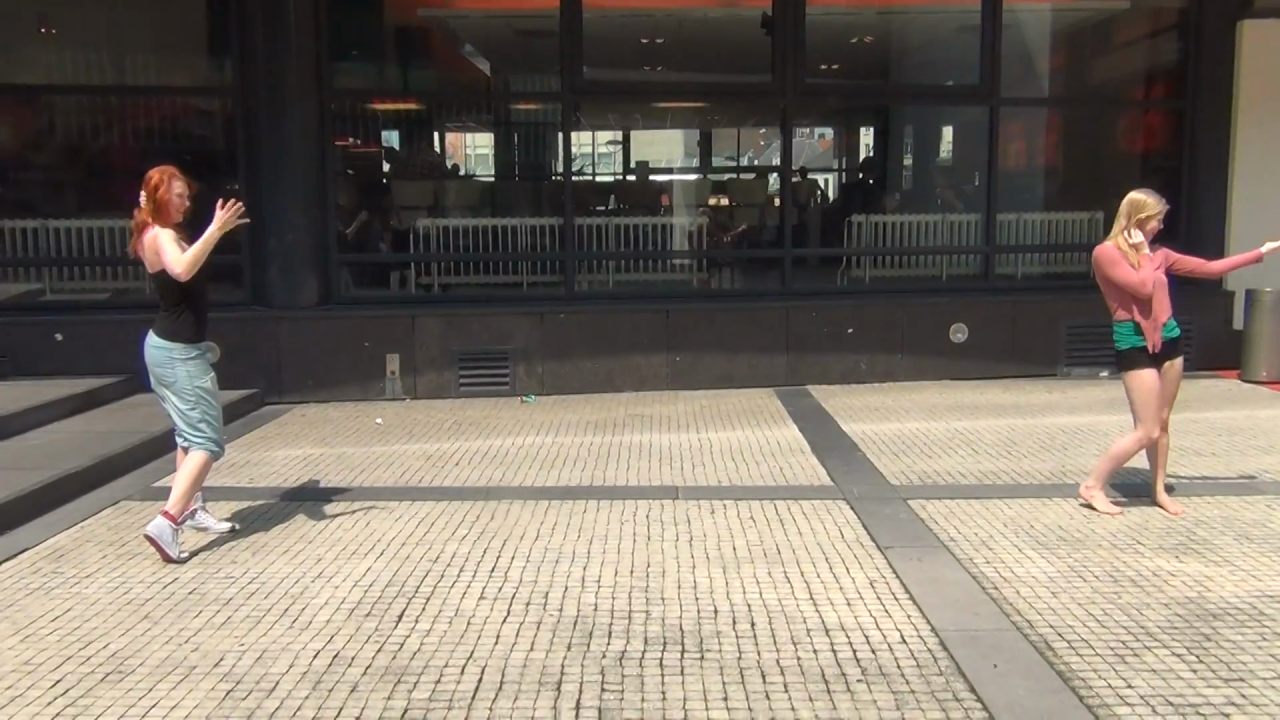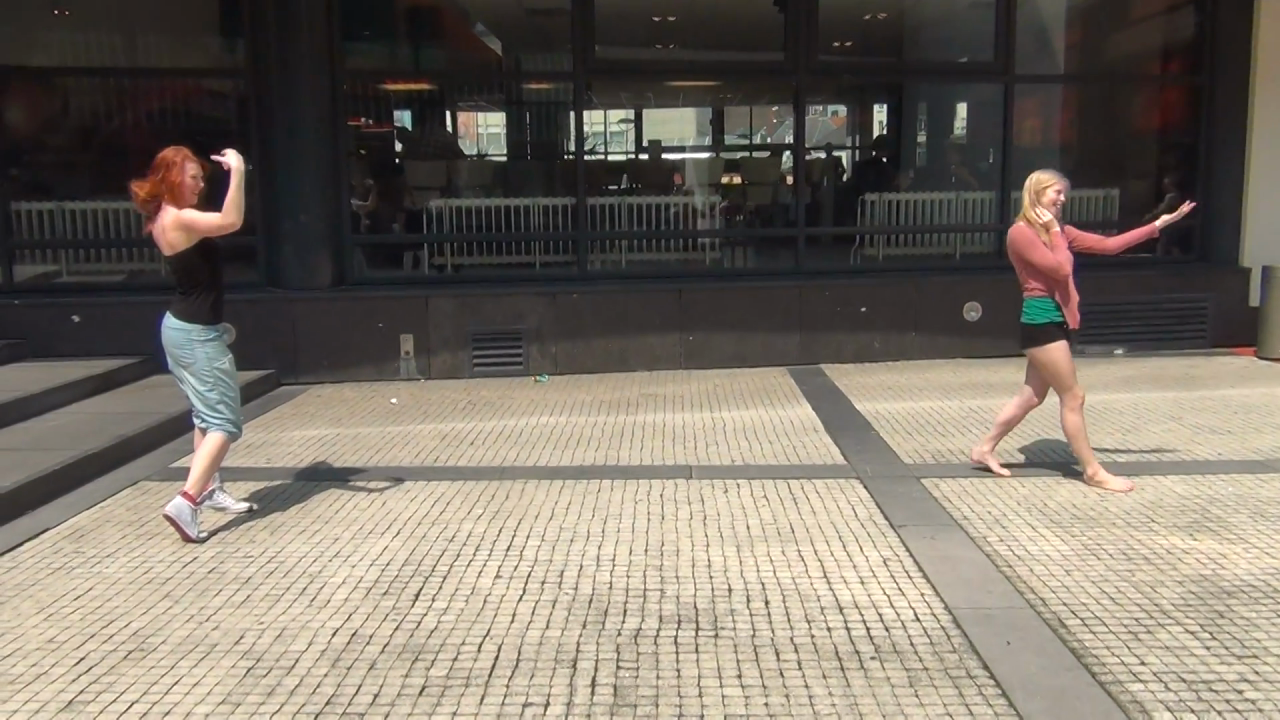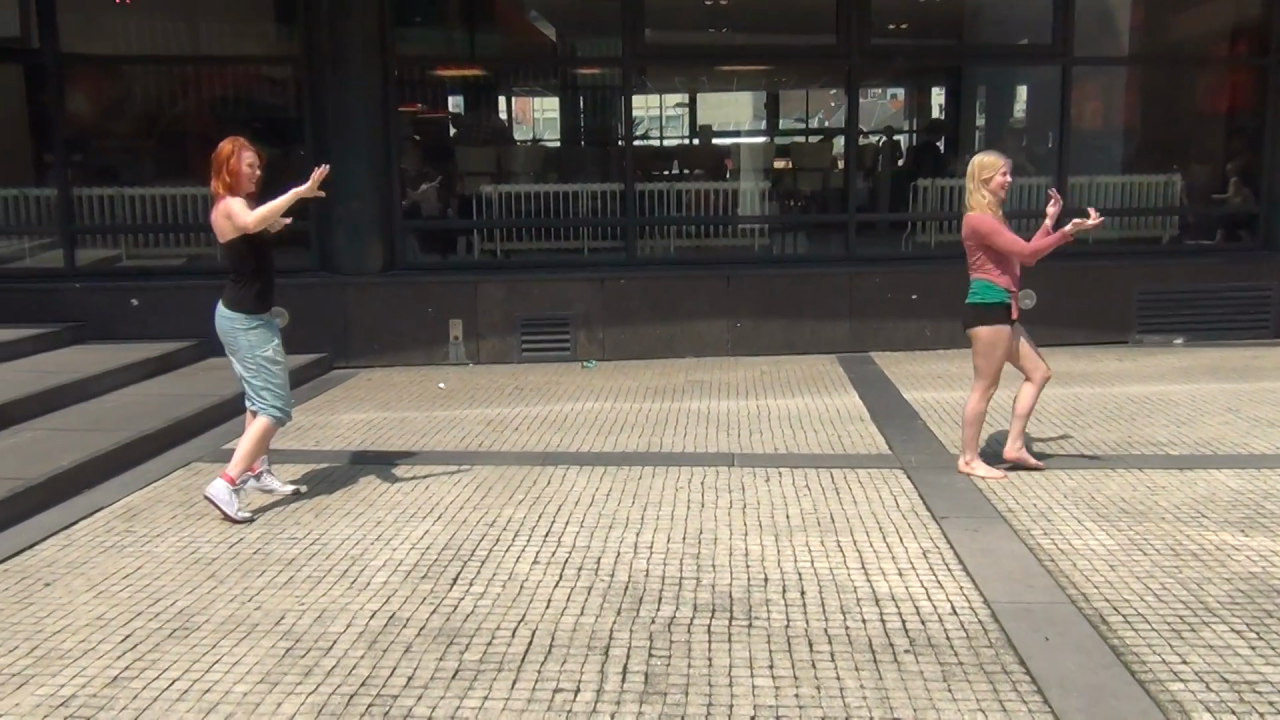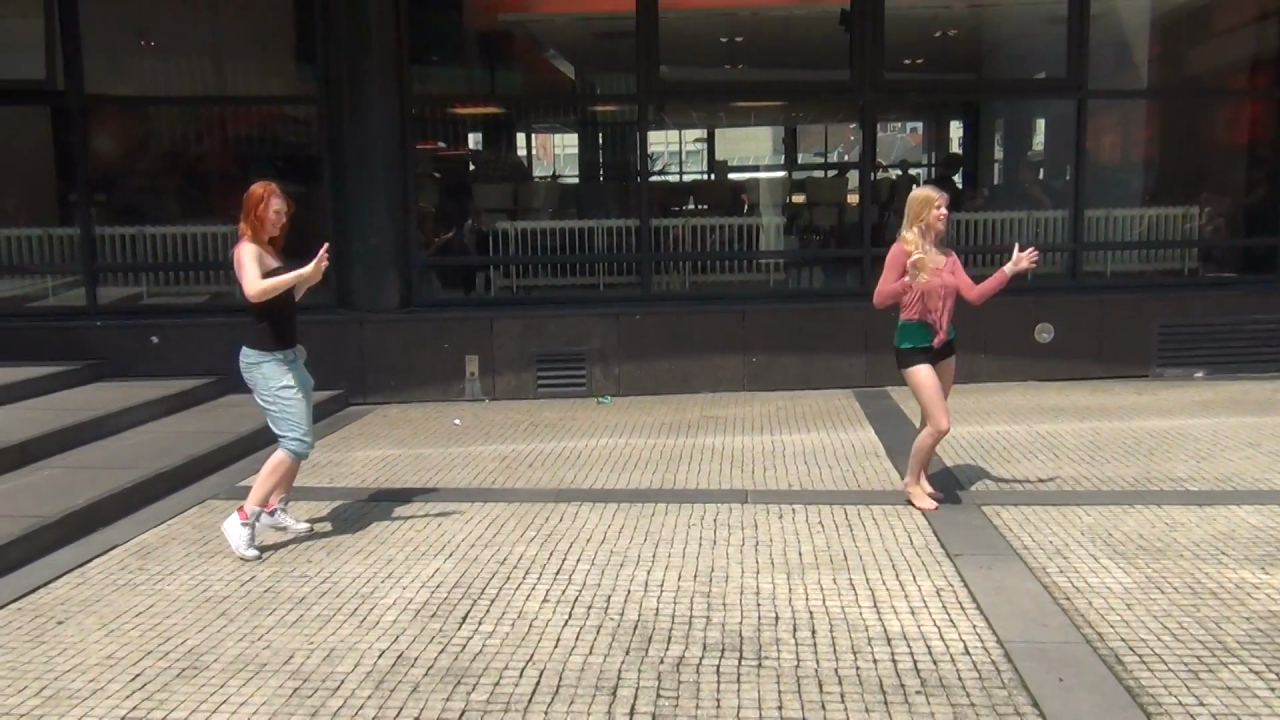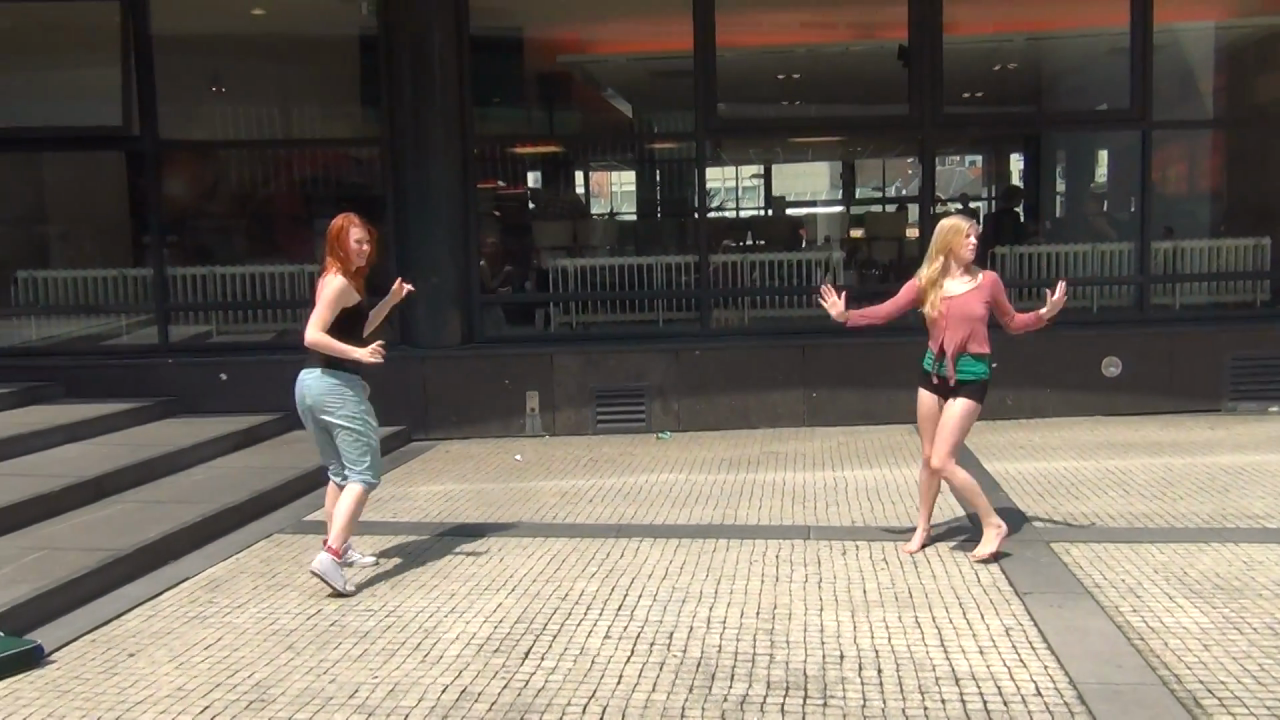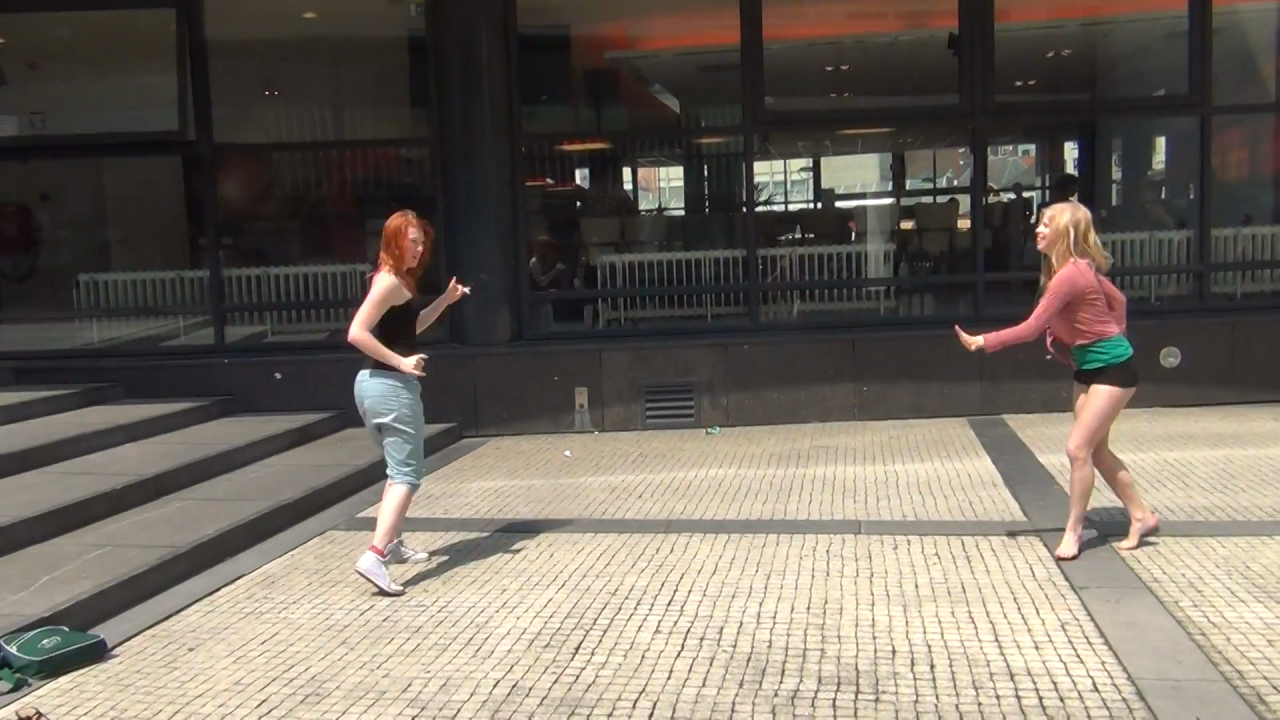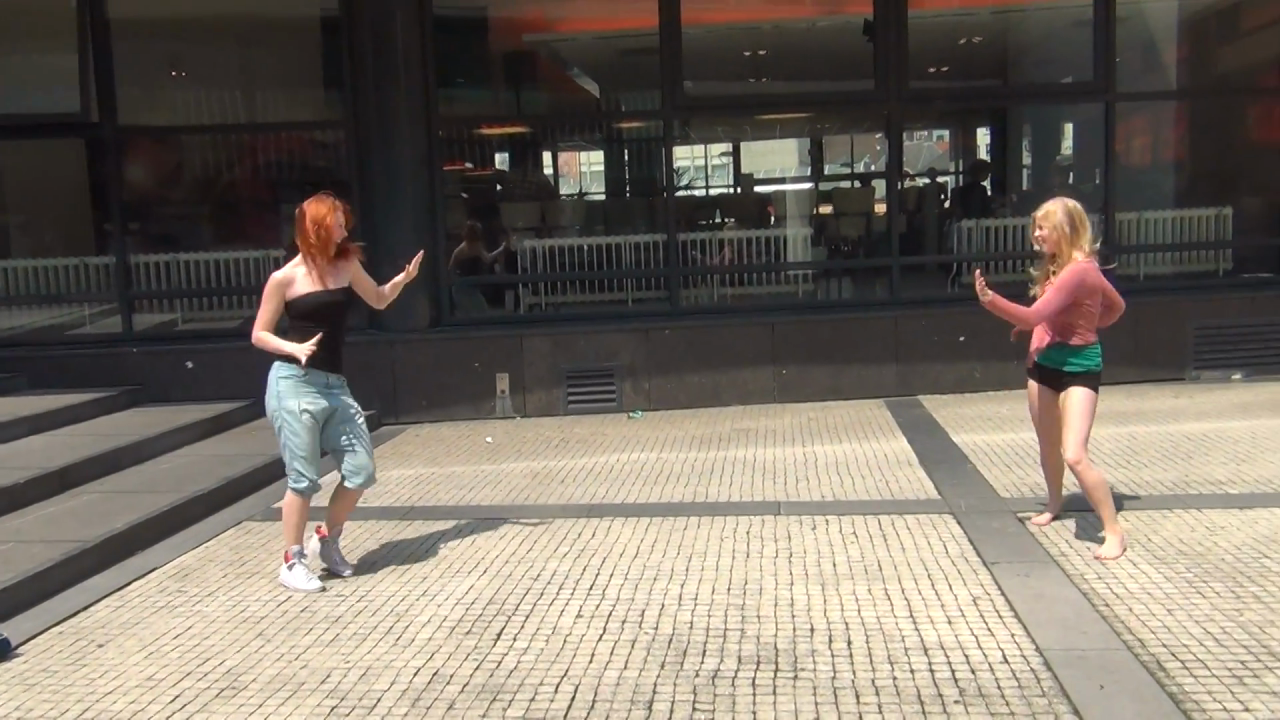
dt=0.7s
person 1, frame 1
left shoulder: (157, 234)
right shoulder: (160, 236)
right elbow: (183, 269)
right wrist: (216, 230)
left hip: (167, 347)
right hip: (179, 352)
left knee: (190, 434)
right knee: (206, 440)
left ankle: (190, 508)
right ankle: (166, 522)
person 1, frame 2
left shoulder: (164, 219)
right shoulder: (180, 218)
right elbow: (230, 222)
right wrist: (236, 171)
left hip: (181, 327)
right hip: (197, 334)
left knee: (207, 415)
right knee: (224, 422)
left ankle: (208, 489)
right ankle: (185, 502)
person 1, frame 3
left shoulder: (231, 208)
right shoulder: (231, 207)
left elbow: (254, 227)
right elbow: (252, 221)
left wrist: (272, 225)
right wrist: (299, 192)
left hip: (241, 315)
right hip: (247, 320)
left knee: (260, 399)
right knee: (274, 406)
left ankle: (258, 471)
right ankle: (226, 484)
person 1, frame 4
left shoulder: (268, 249)
right shoulder: (248, 250)
right elbow: (255, 291)
left wrist: (309, 279)
right wrist: (305, 271)
left hip: (288, 356)
right hip: (267, 359)
left knee: (297, 440)
right knee: (296, 441)
left ankle: (275, 509)
right ankle: (243, 518)
person 1, frame 5
left shoulder: (343, 281)
right shoulder: (338, 281)
left elbow: (356, 330)
right elbow: (312, 336)
left wrist: (390, 301)
right wrist: (358, 353)
left hip: (312, 385)
right hip: (335, 386)
left knee: (341, 471)
right knee: (363, 472)
left ankle: (337, 547)
right ankle: (331, 555)
person 1, frame 6
left shoulder: (400, 280)
right shoulder: (387, 282)
left elbow: (415, 325)
right elbow: (355, 333)
left wrist: (447, 298)
right wrist: (399, 362)
left hip: (376, 385)
right hip: (388, 386)
left knee: (400, 468)
right knee: (406, 473)
left ankle: (390, 542)
right ankle: (375, 556)
person 1, frame 7
left shoulder: (347, 262)
right shoulder: (284, 278)
left elbow: (379, 299)
right elbow: (259, 334)
left wrist: (404, 278)
right wrist: (294, 349)
left hip: (334, 385)
right hip: (295, 384)
left knee: (361, 471)
right knee: (303, 478)
left ankle: (328, 539)
right ankle: (292, 562)
person 2, frame 1
left shoulder: (1158, 254)
right shoulder: (1105, 253)
left elbow: (1210, 268)
right elbow: (1143, 288)
right wrist: (1144, 253)
left hip: (1167, 340)
right hip: (1134, 346)
left knee: (1161, 423)
right knee: (1148, 431)
left ankle: (1158, 490)
right ankle: (1092, 485)
person 2, frame 2
left shoulder: (1057, 231)
right shoulder: (1021, 232)
left elbow: (1108, 245)
right elbow: (1061, 269)
left wrist: (1158, 224)
right wrist: (1056, 231)
left hip: (1056, 321)
right hip: (1041, 323)
left knee: (1031, 396)
right knee: (1073, 398)
left ankle: (984, 450)
right ankle: (1093, 471)
person 2, frame 3
left shoulder: (992, 216)
right shoulder: (978, 220)
left elbow: (1024, 254)
right elbow: (1027, 253)
left wrist: (1050, 221)
right wrist: (1069, 230)
left hip: (1001, 308)
right hip: (987, 307)
left knee: (1039, 373)
right knee: (985, 387)
left ankle: (1015, 446)
right ankle: (969, 458)
person 2, frame 4
left shoulder: (948, 256)
right shoulder: (904, 250)
left elbow: (973, 295)
right elbow: (879, 299)
left wrist: (1009, 270)
right wrist: (909, 280)
left hip: (943, 343)
right hip: (913, 345)
left knee: (933, 422)
right knee: (940, 424)
left ankle: (916, 476)
right ankle: (912, 482)
person 2, frame 5
left shoulder: (988, 281)
right shoulder: (925, 283)
left elbow: (1011, 322)
right elbow: (886, 311)
left wrist: (1045, 314)
right wrist: (846, 315)
left hip: (969, 380)
right hip: (933, 376)
left knee: (941, 463)
right knee: (928, 458)
left ankle: (993, 525)
right ankle: (923, 528)
person 2, frame 6
left shoulder: (1068, 276)
right shoulder: (1081, 269)
left elbow: (1031, 329)
right elbow: (1119, 304)
left wrist: (983, 342)
left hip: (1109, 368)
right hip: (1090, 366)
left knee: (1077, 449)
right knee: (1095, 451)
left ankle: (1073, 531)
right ankle: (1142, 517)
person 2, frame 7
left shoulder: (1079, 271)
right shoulder: (1065, 267)
left elbow: (1035, 316)
right elbow: (1116, 307)
left wrist: (990, 301)
left hip: (1078, 370)
right hip: (1045, 365)
left knee: (1075, 456)
right knee: (1048, 444)
left ankle: (1113, 532)
right ankle: (1055, 503)
